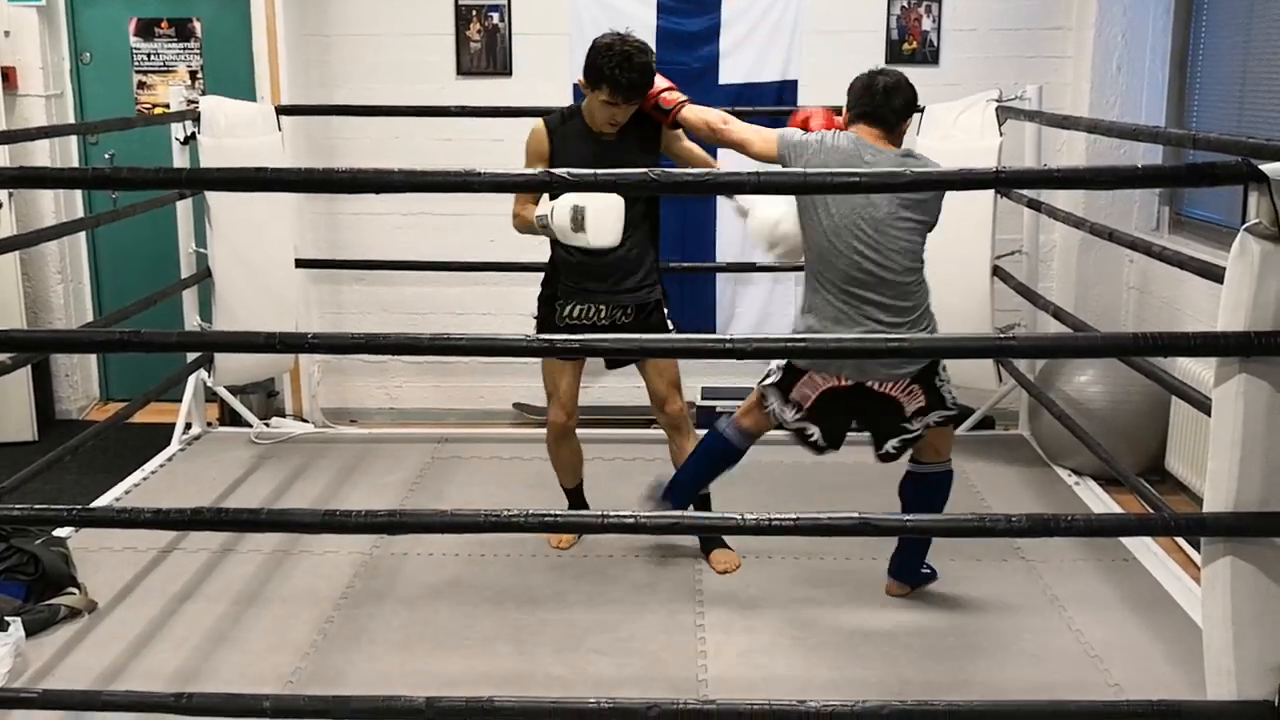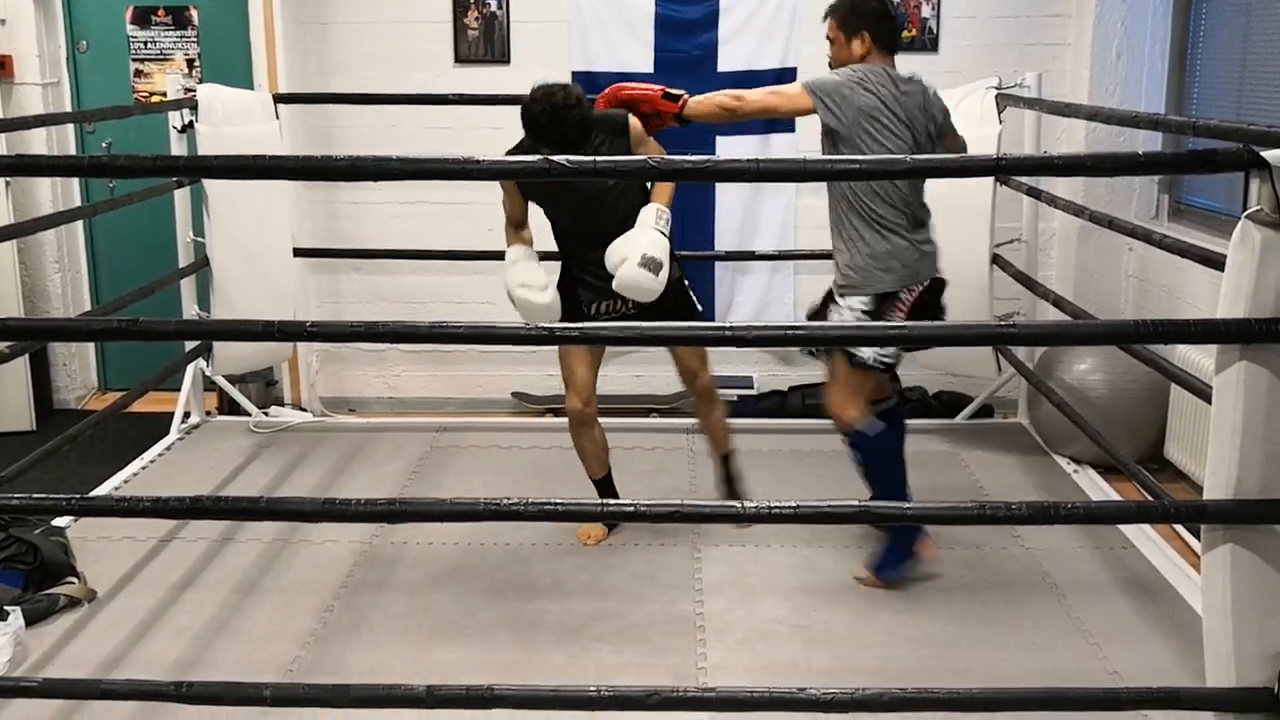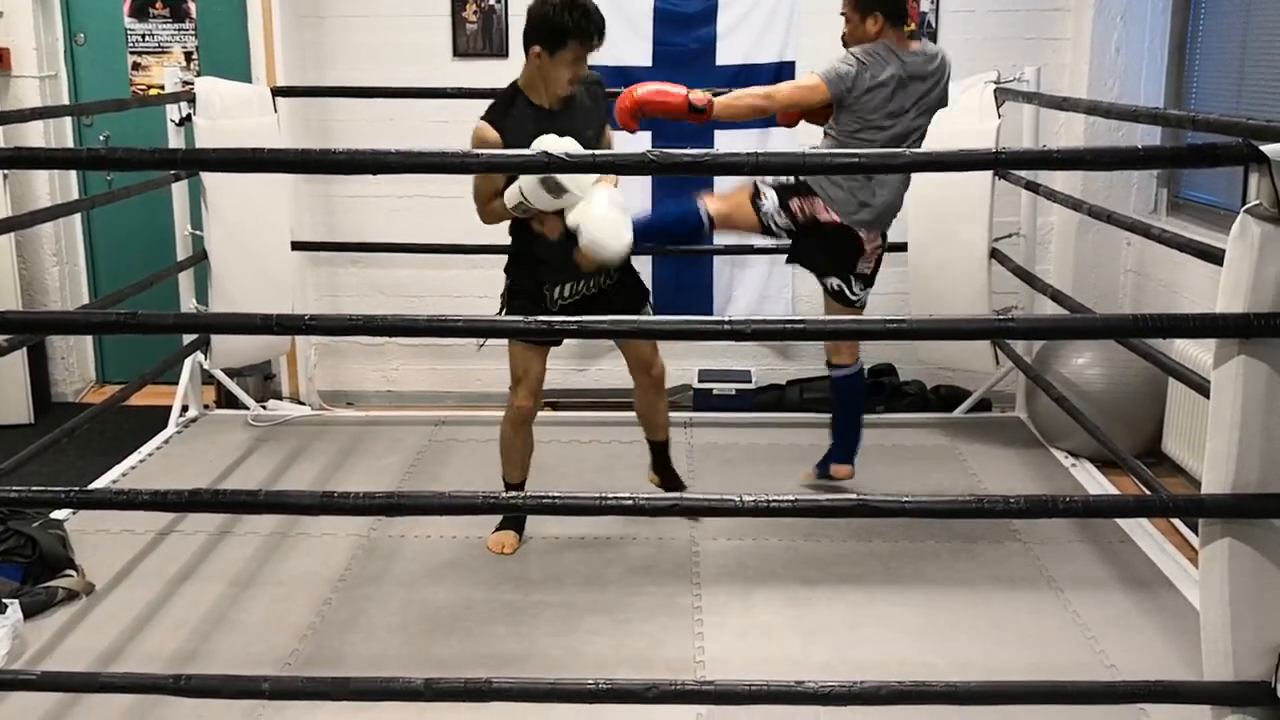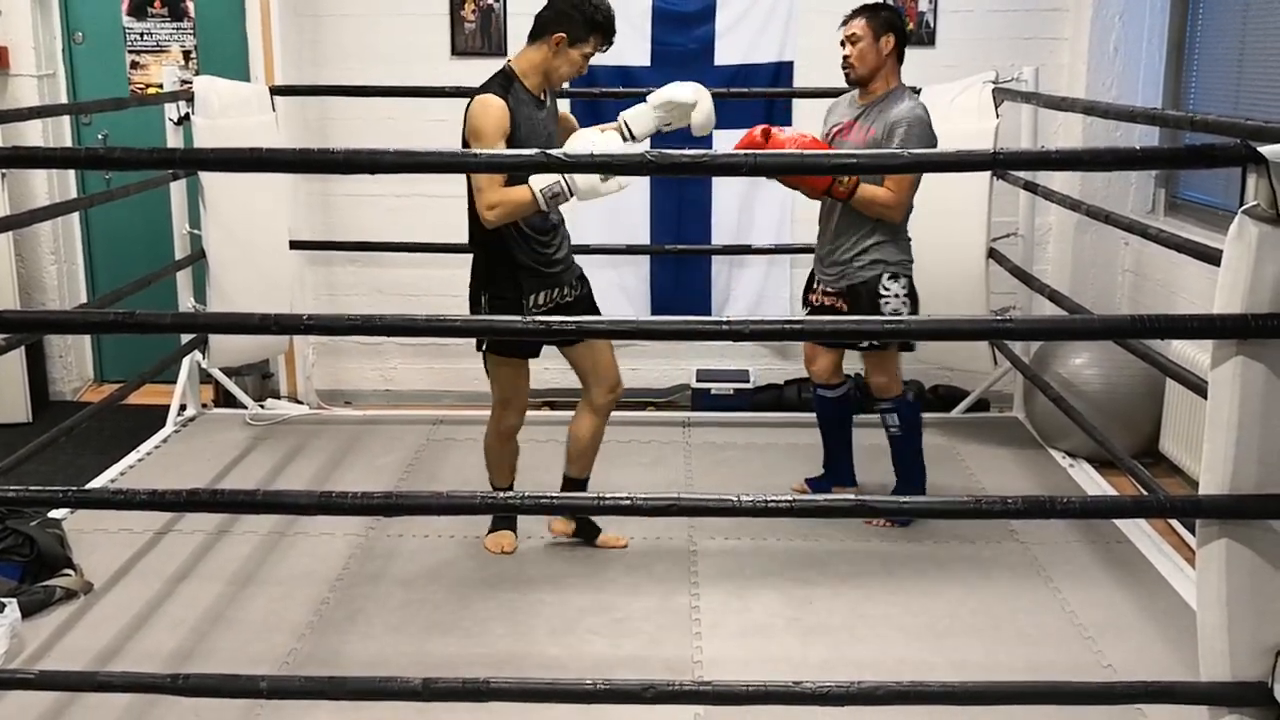
dt=0.5s
person 1, frame 1
left shoulder: (812, 150)
right shoulder: (925, 177)
left elbow: (727, 130)
left wrist: (669, 104)
left hip: (823, 352)
right hip: (904, 354)
left knee: (751, 418)
right knee: (933, 454)
left ankle: (676, 496)
right ankle: (905, 571)
person 1, frame 2
left shoulder: (844, 88)
right shoulder: (922, 96)
left elbow: (744, 104)
right elbow: (957, 150)
left wrist: (672, 104)
left hip: (876, 277)
right hip: (915, 272)
left knee: (844, 403)
right knee: (878, 388)
left ankle: (905, 533)
right ankle: (891, 505)
person 1, frame 3
left shoulder: (861, 69)
right shoulder: (933, 65)
left elbow: (772, 99)
left wrist: (690, 102)
left hip: (823, 203)
right hip: (866, 225)
left knee: (712, 209)
right knee: (843, 347)
right ankle: (841, 459)
person 1, frame 4
left shoulder: (909, 118)
right shoulder: (840, 107)
left elbow: (894, 207)
left wrist: (834, 182)
right wrist: (787, 157)
left hip: (878, 271)
right hip: (832, 264)
left knee: (884, 383)
right knee: (820, 367)
left ankle: (912, 489)
right ankle: (839, 477)
person 2, frame 1
left shoulder: (654, 132)
right shoulder: (548, 133)
left elbow: (707, 167)
right elbow: (523, 215)
right wrist: (556, 216)
left hip: (635, 291)
right hip: (569, 292)
left knee: (673, 411)
right knee: (558, 420)
left ankle: (707, 529)
right ankle: (577, 510)
person 2, frame 2
left shoulder: (622, 128)
right elbow: (517, 225)
left wrist: (654, 224)
right wrist: (521, 264)
left hip: (647, 271)
right hip: (583, 286)
left knee: (703, 386)
right knee: (580, 407)
left ankle: (729, 482)
right ankle: (609, 502)
person 2, frame 3
left shoulder: (596, 93)
right shoulder: (496, 127)
right elbow: (487, 209)
left wrist: (595, 206)
right wrist: (528, 198)
left hip: (603, 262)
right hip: (537, 273)
left knee: (650, 369)
right knee: (524, 402)
left ankle: (663, 470)
right ankle: (515, 512)
person 2, frame 4
left shoulder: (543, 95)
right shoulder: (492, 105)
left elbow: (579, 143)
right elbow: (490, 208)
left wrist: (647, 118)
right wrist: (565, 180)
left hip: (559, 272)
right hip: (507, 284)
left knee: (604, 387)
right knee: (508, 416)
left ankle: (569, 511)
right ankle: (503, 512)
